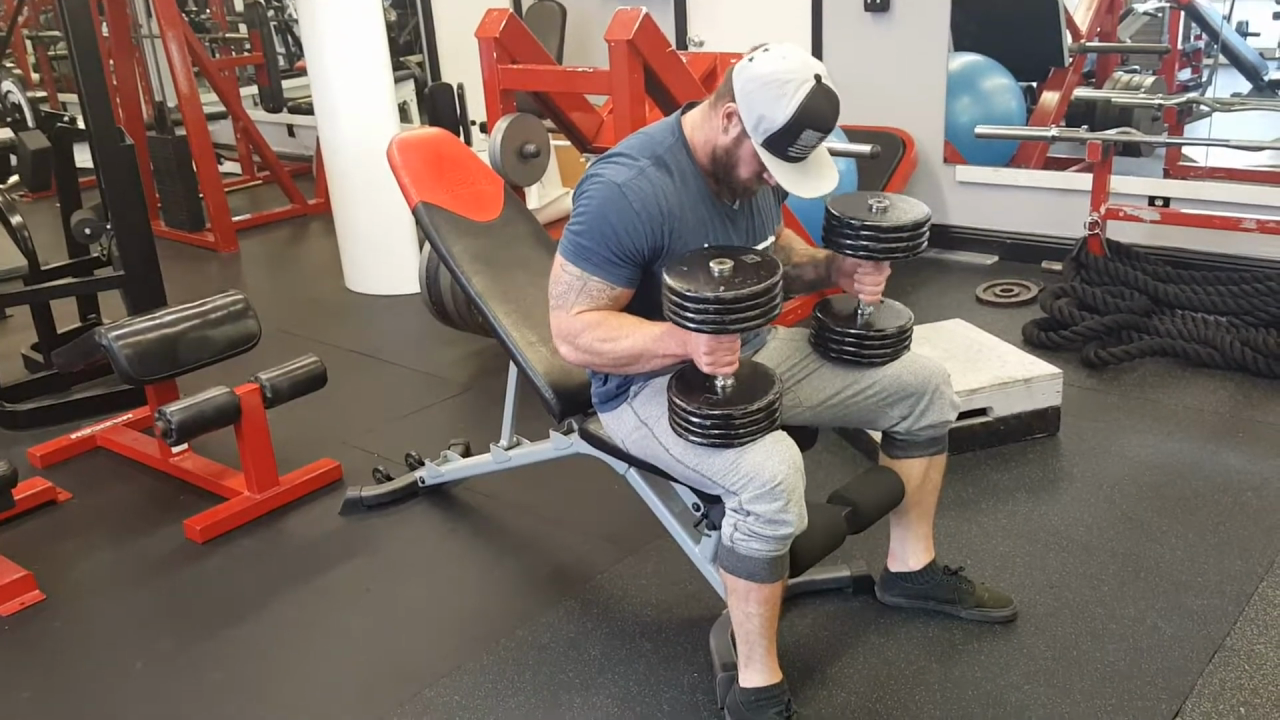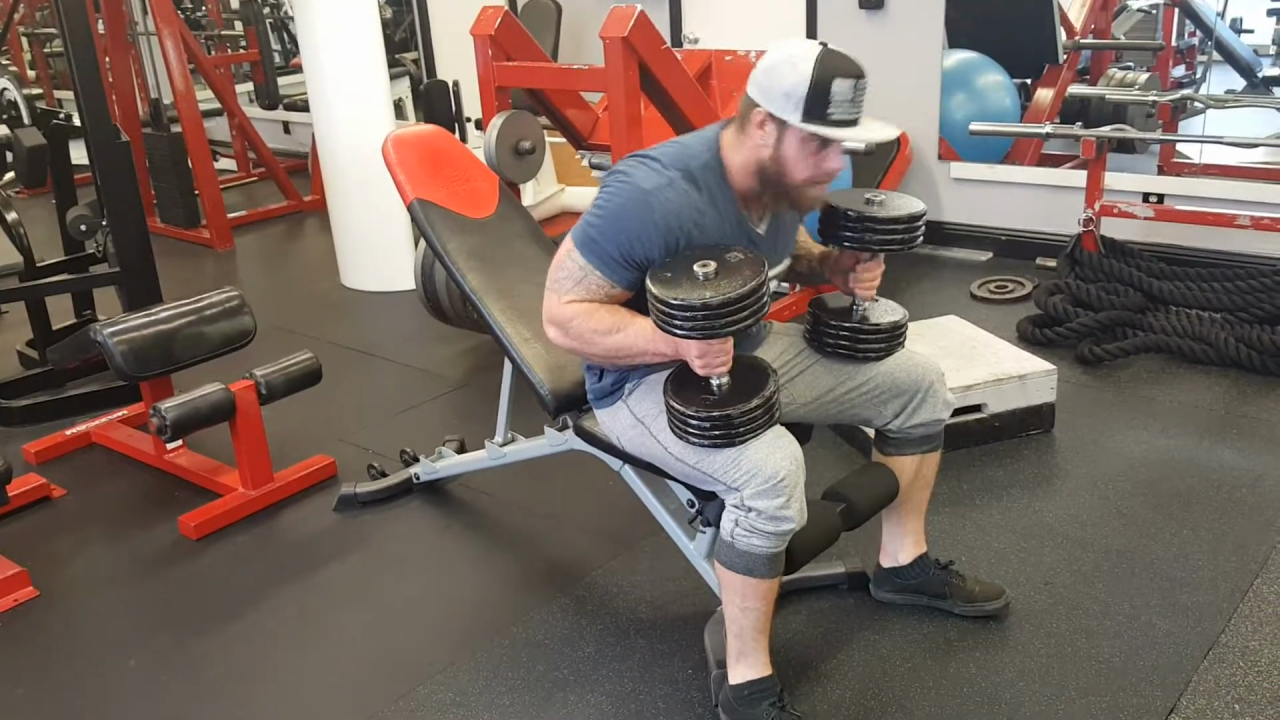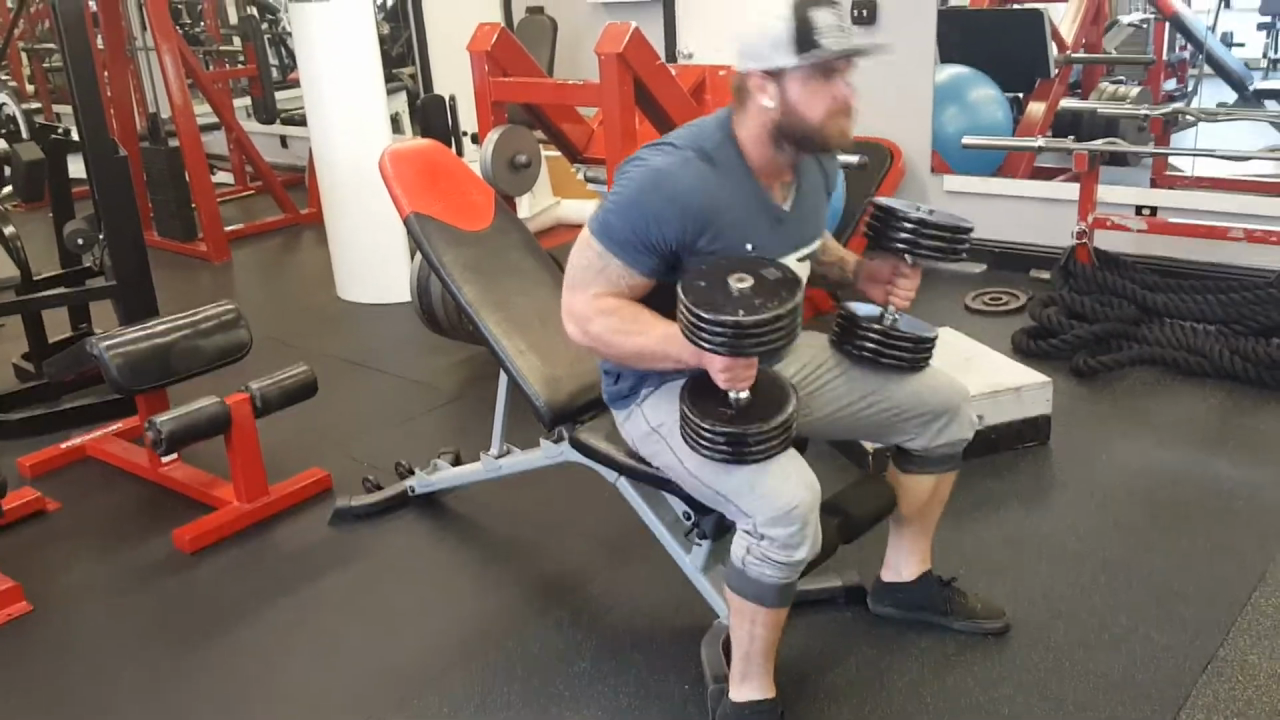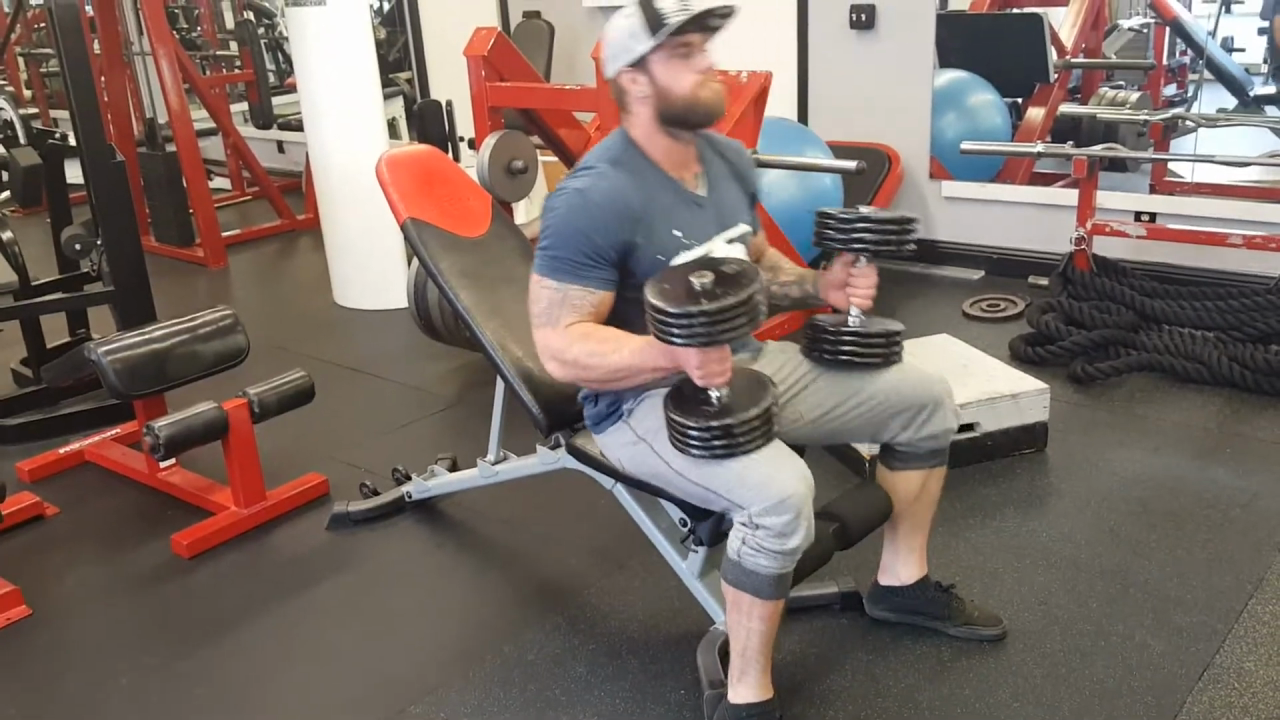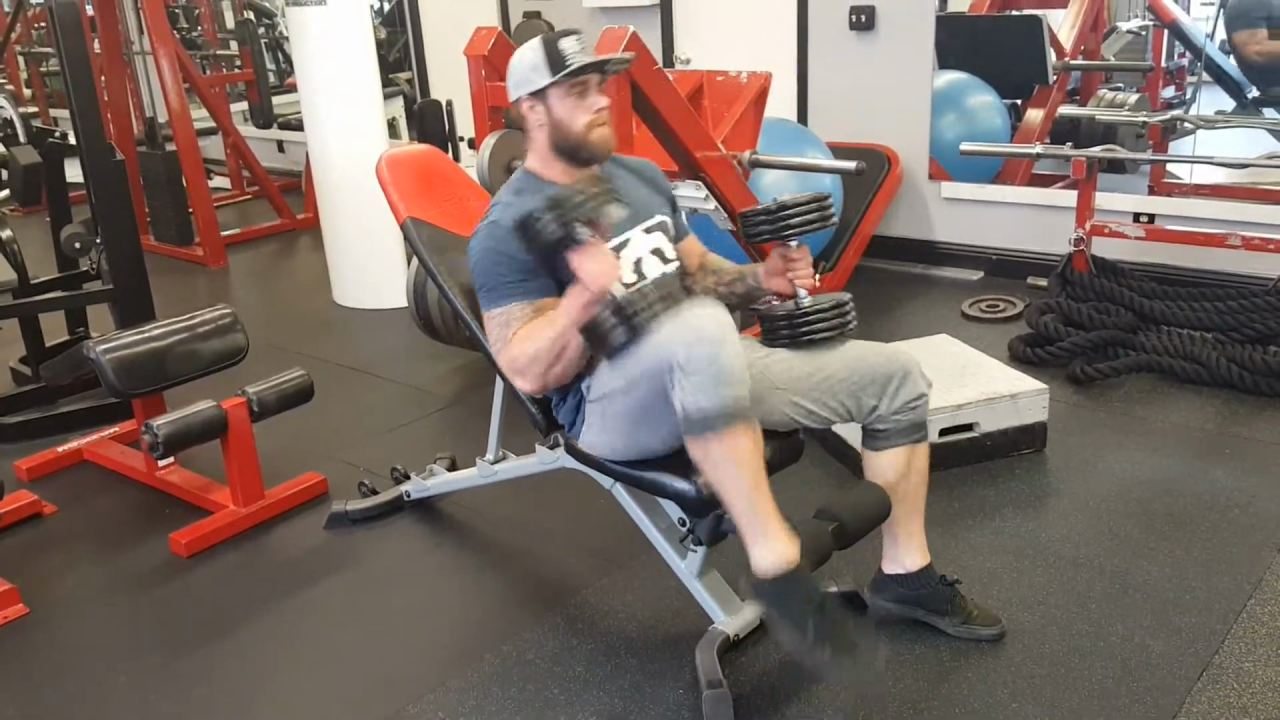
dt=0.4s
person 1, frame 1
left shoulder: (756, 157)
right shoulder: (627, 189)
right elbow: (574, 333)
left wrist: (832, 269)
right wrist: (684, 339)
left hip: (753, 350)
right hip: (654, 381)
left knee: (925, 385)
right knee: (771, 474)
left ankle: (911, 569)
person 1, frame 2
left shoulder: (787, 179)
right shoulder: (655, 196)
right elbow: (564, 313)
left wrist: (829, 268)
right wrist: (679, 342)
left hip: (748, 349)
right hip: (649, 379)
left knee: (919, 384)
right knee: (772, 470)
left ankle: (902, 563)
person 1, frame 3
left shoulder: (811, 156)
right shoulder: (670, 181)
right elbow: (585, 311)
left wrist: (859, 273)
right wrist: (701, 351)
left hip: (774, 355)
right hip: (668, 383)
left knee: (944, 406)
right knee: (786, 503)
left ankle: (905, 579)
person 1, frame 4
left shoulder: (724, 158)
right shoulder: (591, 200)
right elbow: (561, 349)
left wrist: (818, 287)
right wrist: (673, 357)
left hip: (744, 364)
right hip: (644, 400)
left knee: (927, 402)
right knee: (780, 492)
left ankle: (901, 583)
person 1, frame 5
left shoulder: (641, 176)
right shoulder: (508, 230)
left elbow: (697, 274)
right elbow: (531, 374)
left wrist: (760, 280)
right wrist: (584, 295)
left hip: (707, 368)
right hip: (610, 404)
left knee: (896, 378)
right knee: (701, 328)
left ankle: (905, 575)
right ankle: (778, 569)
